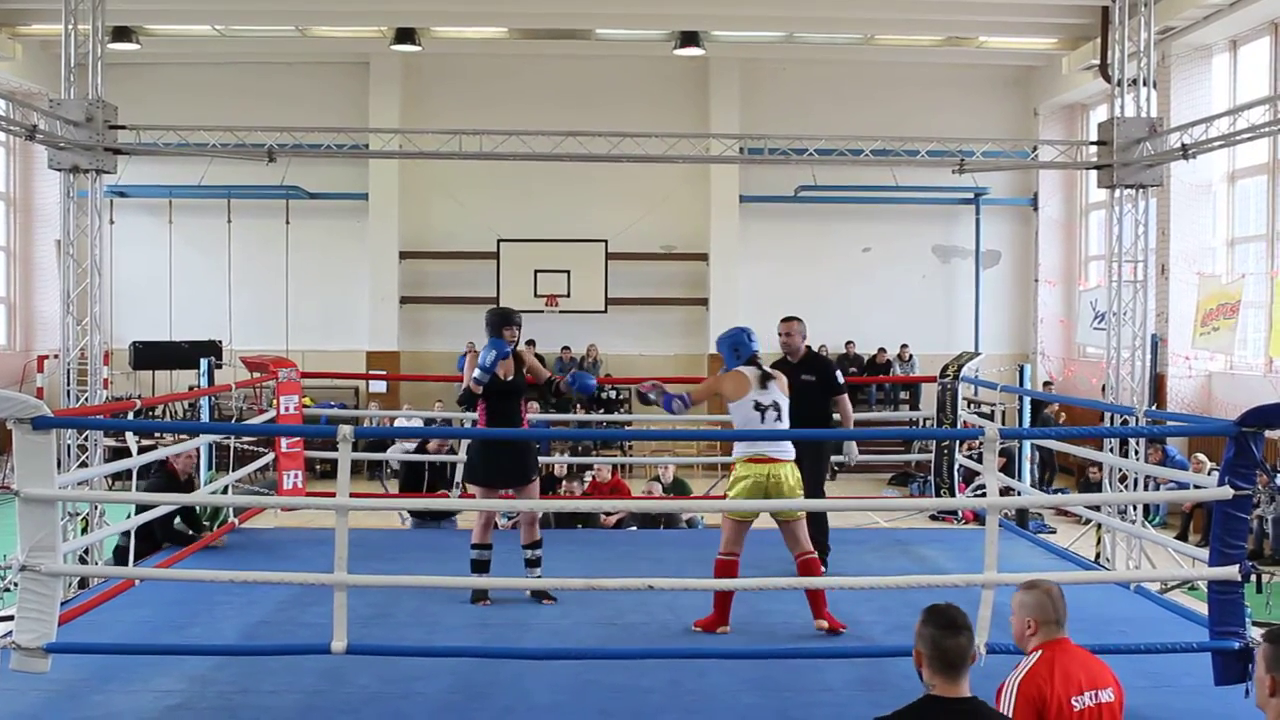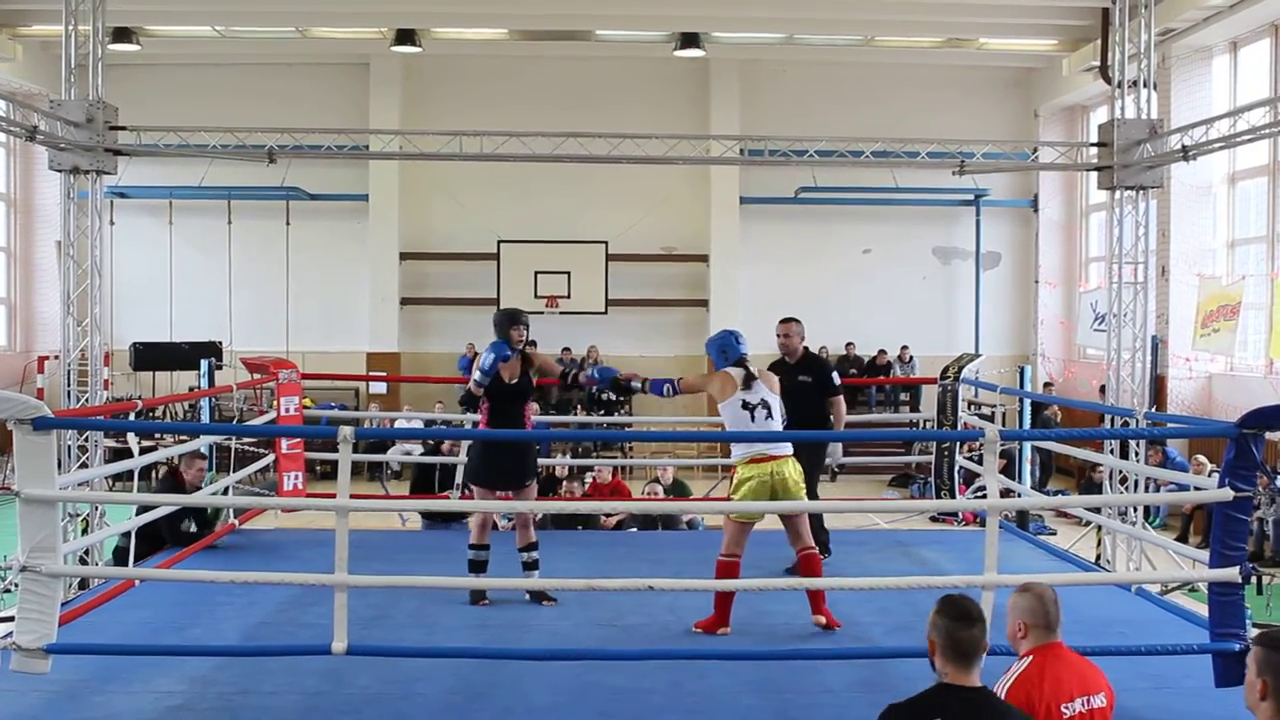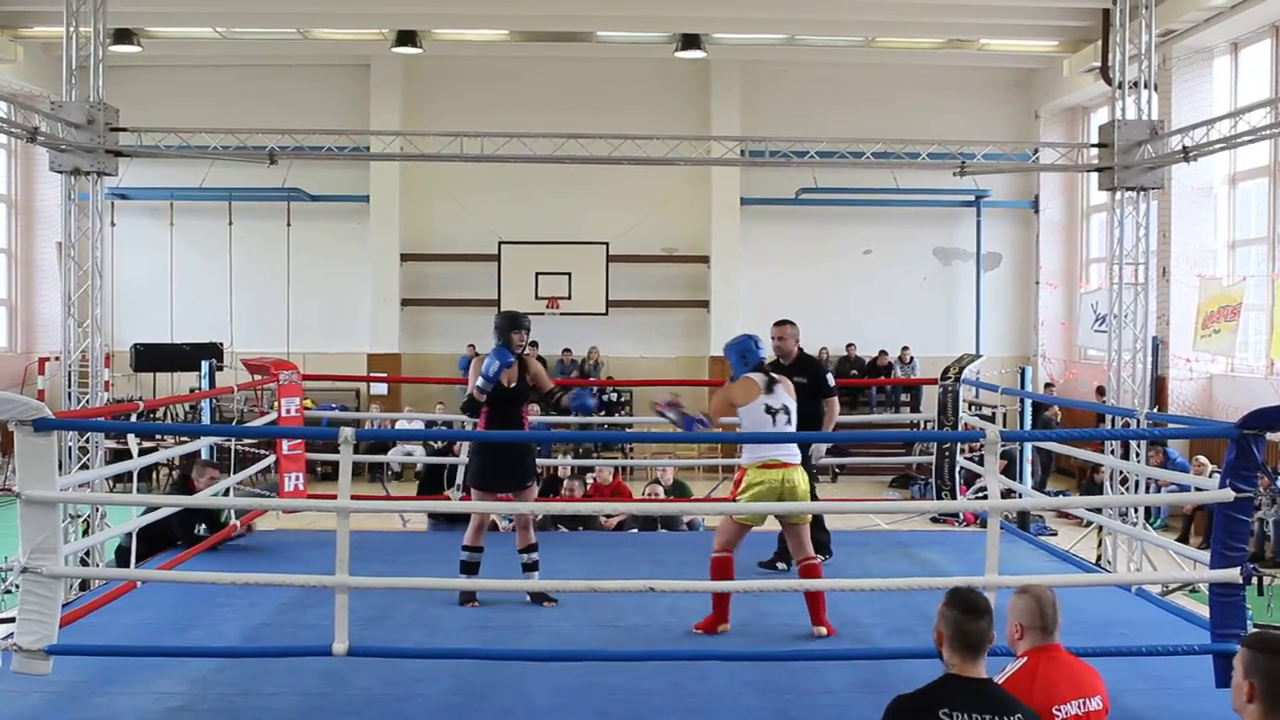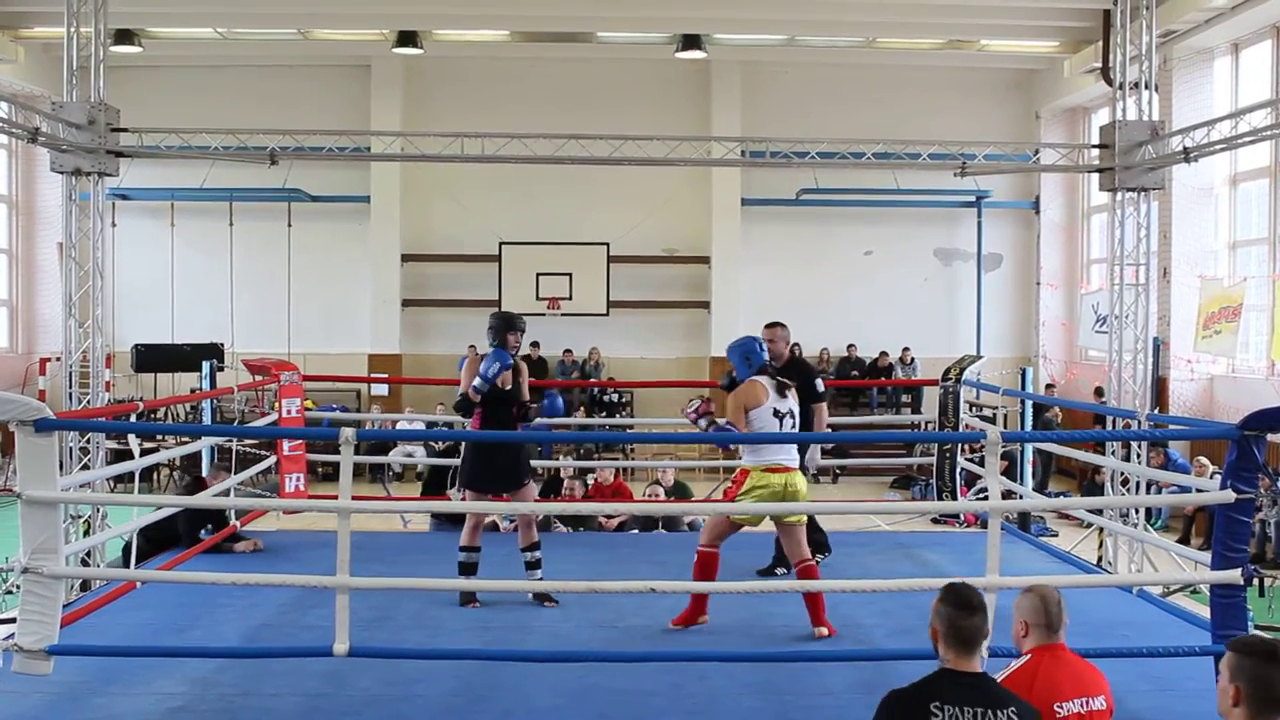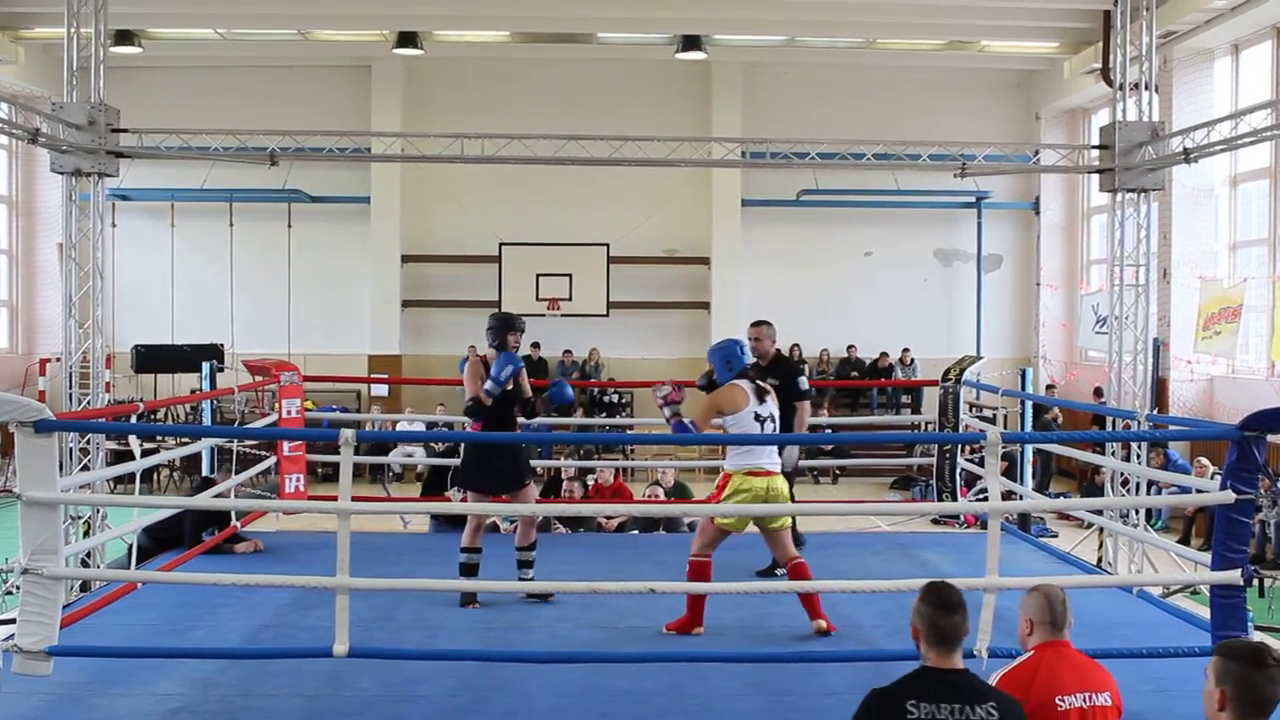
dt=0.2s
person 1, frame 1
left shoulder: (726, 380)
right shoulder: (780, 379)
left elbow: (682, 404)
left wrist: (653, 394)
left hip: (749, 470)
right hip: (784, 470)
left knee: (729, 547)
right knee: (802, 546)
left ankle: (720, 619)
right ankle: (822, 614)
person 1, frame 2
left shoulder: (716, 381)
right shoulder: (771, 379)
left elbow: (672, 387)
left wrist: (637, 383)
left hip: (751, 470)
right hip: (785, 466)
left knee: (731, 548)
right knee: (804, 541)
left ankle: (720, 619)
right ankle: (820, 610)
person 1, frame 3
left shoulder: (736, 388)
right shoulder: (787, 385)
left elbow: (701, 424)
left wrist: (671, 410)
left hip: (758, 475)
right hip: (793, 473)
left knee: (722, 545)
right knee: (804, 551)
left ankle: (719, 618)
right ankle: (820, 621)
person 1, frame 4
left shoulder: (743, 392)
right shoulder: (789, 389)
left elbow: (730, 439)
left wrist: (704, 418)
left hip: (758, 477)
right hip: (793, 478)
left knee: (708, 539)
right knee: (801, 553)
left ankle: (696, 610)
right ankle: (820, 622)
person 1, frame 5
left shoulder: (722, 395)
right shoulder: (768, 392)
left elbow: (687, 435)
left wrist: (669, 407)
left hip: (741, 481)
right hip: (774, 481)
left knee: (700, 547)
right knee: (788, 553)
left ankle: (693, 620)
right ankle: (818, 617)
person 2, frame 1
left shoulder: (523, 358)
right shoulder: (476, 359)
left elbow: (552, 386)
right elbow: (466, 402)
left wrist: (572, 382)
right wrist: (484, 369)
left hip: (519, 443)
right hip: (488, 444)
left knee: (530, 516)
right knee: (486, 517)
left ankle: (535, 583)
right ankle: (479, 586)
person 2, frame 2
left shoulder: (533, 359)
right shoulder: (484, 359)
left elbow: (567, 377)
right elbow: (468, 403)
left wrist: (593, 375)
right wrist: (485, 372)
left hip: (521, 445)
right hip: (489, 445)
left knee: (525, 519)
right knee: (483, 518)
left ankle: (533, 585)
right ankle: (476, 586)
person 2, frame 3
left shoulder: (529, 365)
right shoulder: (481, 363)
left elbow: (553, 397)
right elbow: (470, 409)
left wrist: (576, 400)
right wrist: (487, 378)
left hip: (520, 448)
right hip: (488, 448)
left knee: (526, 520)
right knee: (480, 520)
left ankle: (533, 587)
right ankle: (467, 587)
person 2, frame 4
left shoulder: (520, 368)
right shoulder: (474, 363)
left elbow: (523, 413)
right elbow: (463, 409)
left wrist: (544, 406)
right wrist: (484, 378)
left hip: (512, 448)
right hip: (481, 449)
left knee: (528, 517)
right knee: (476, 520)
left ankle: (536, 585)
right ankle: (466, 588)
person 2, frame 5
left shoulder: (518, 368)
right shoulder: (476, 366)
left elbow: (528, 409)
right elbow: (473, 412)
left wrist: (551, 398)
right wrist: (495, 382)
left hip: (511, 448)
right hip: (482, 450)
left knee: (529, 516)
right knee: (477, 521)
left ankle: (526, 582)
right ankle: (467, 589)
person 3, frame 1
left shoulder: (822, 366)
right shoulder: (777, 368)
left elbow: (843, 402)
left wrist: (849, 438)
left hip: (817, 439)
left knee: (813, 496)
left ankle: (819, 558)
right ankle: (811, 549)
person 3, frame 2
left shoulder: (819, 367)
right shoulder: (774, 369)
left elbow: (838, 404)
left hip: (814, 441)
left knee: (805, 494)
right ankle: (820, 547)
person 3, frame 3
left shoulder: (814, 368)
right shoulder: (771, 370)
left elbow: (833, 405)
left wrist: (823, 439)
left hip: (807, 442)
right knee: (806, 496)
left ankle: (784, 555)
right ankle: (821, 548)
person 3, frame 4
left shoulder: (804, 371)
left elbow: (820, 410)
left wrist: (815, 447)
left hip: (797, 444)
left ankle: (783, 560)
right ankle: (819, 546)
person 3, frame 5
left shoulder: (790, 369)
right shoulder: (752, 370)
left elbow: (803, 409)
left wrist: (794, 445)
left hip: (783, 444)
left ankle: (784, 561)
right ankle: (793, 539)
